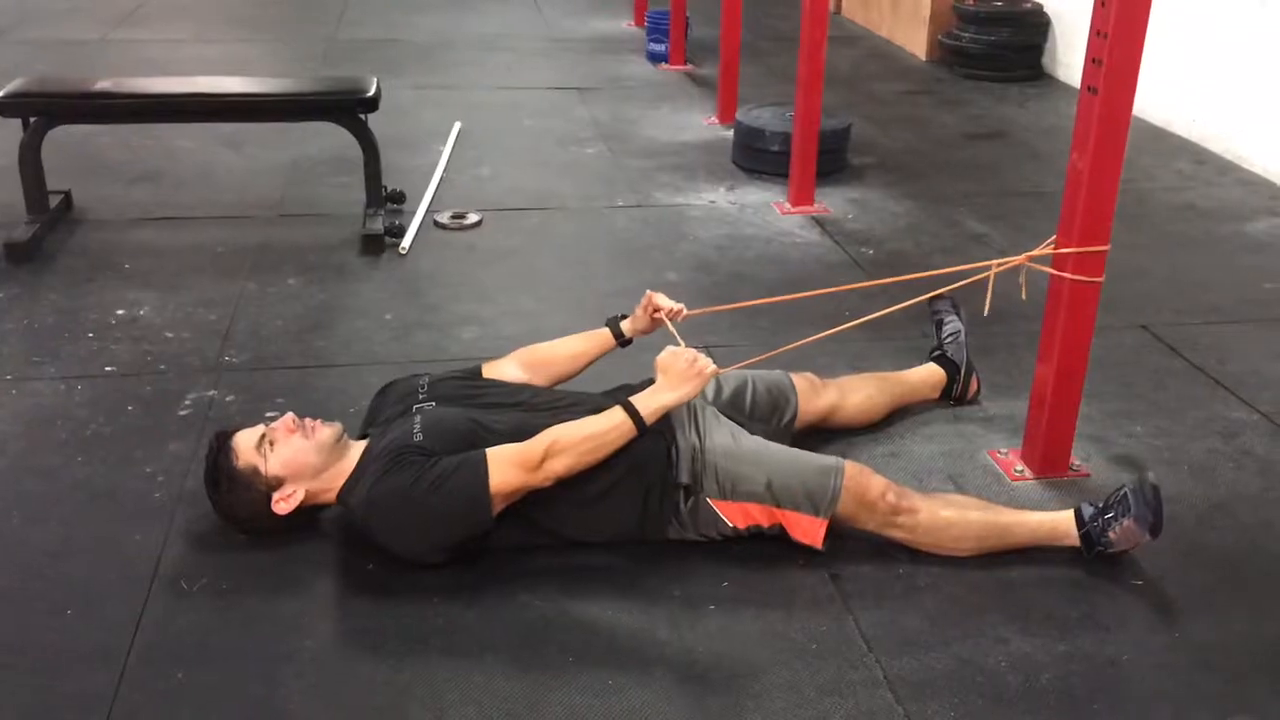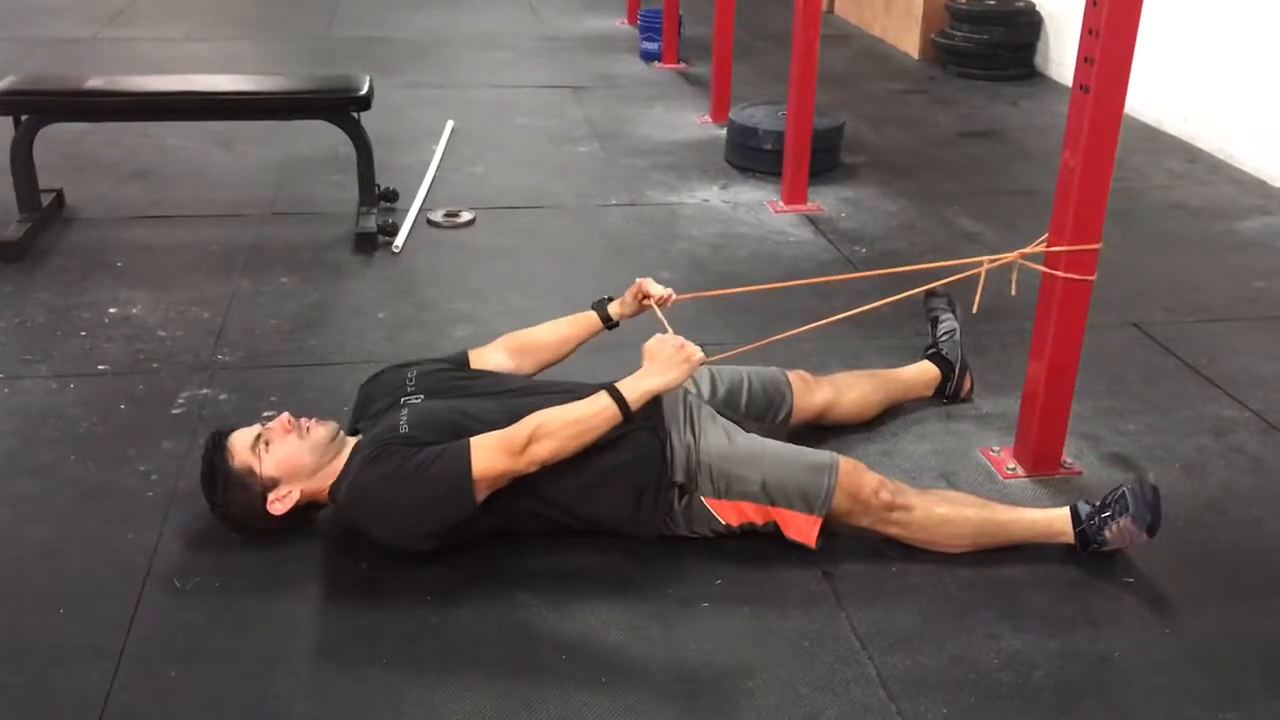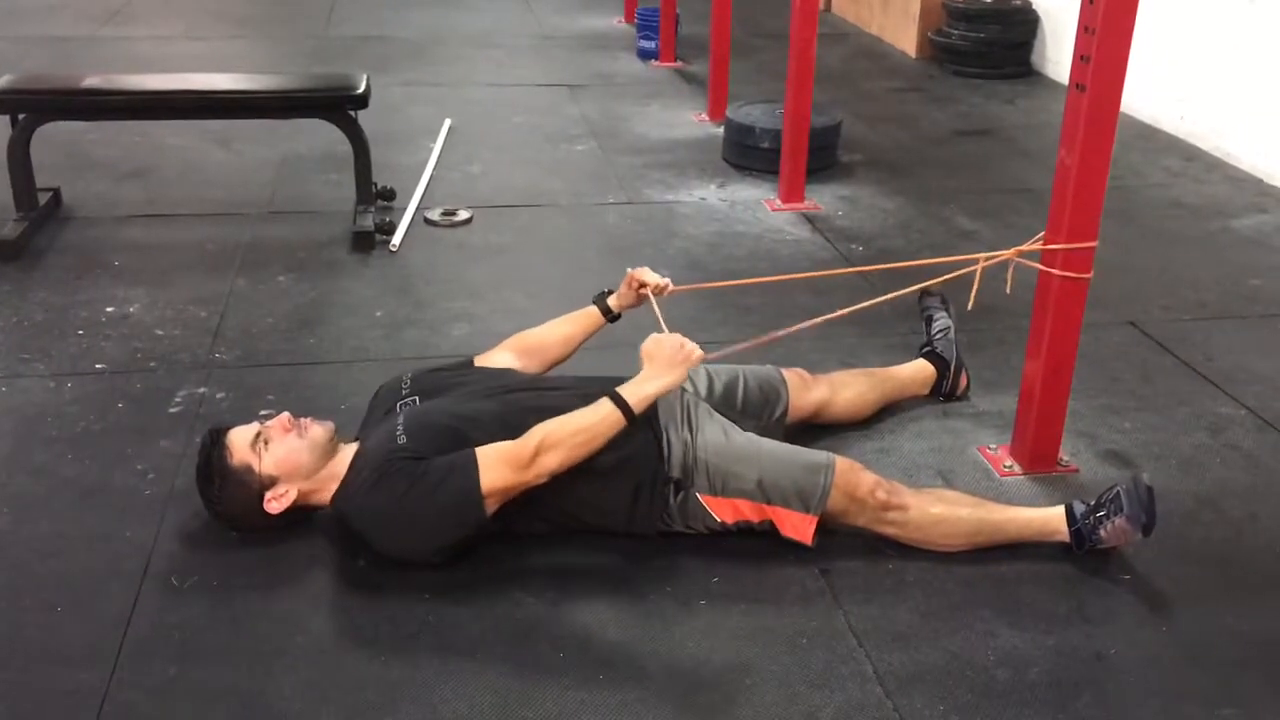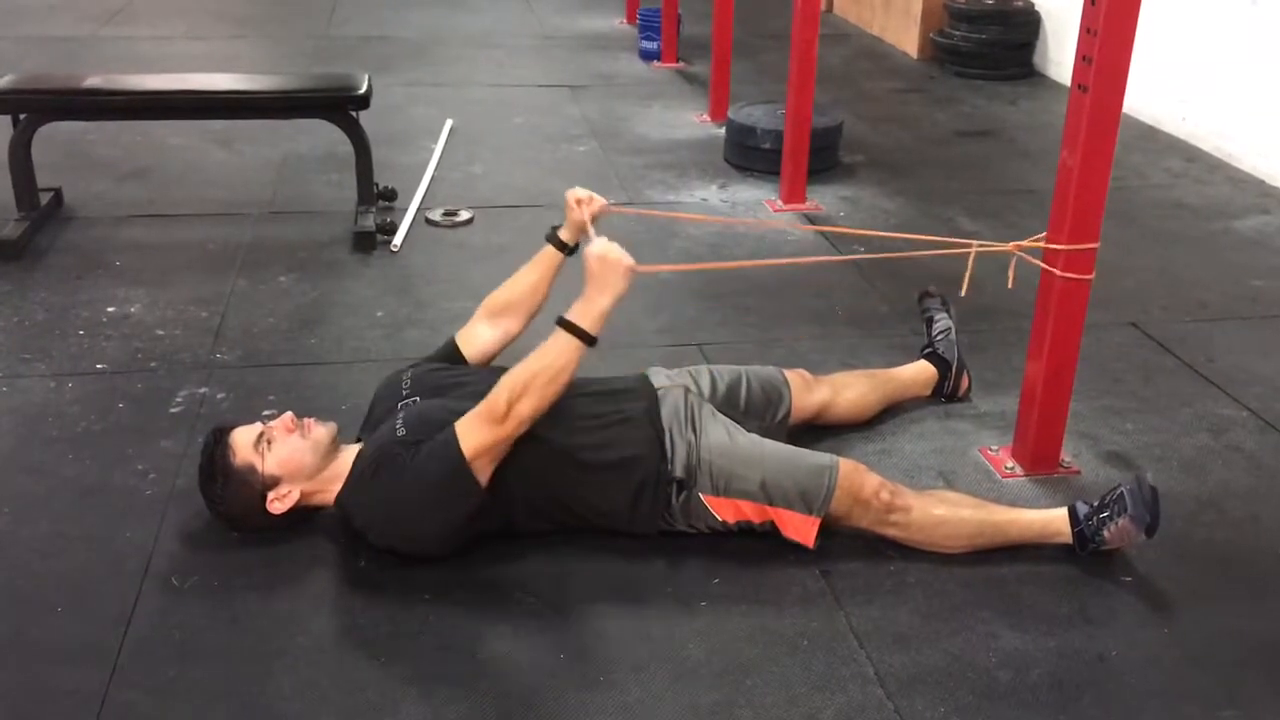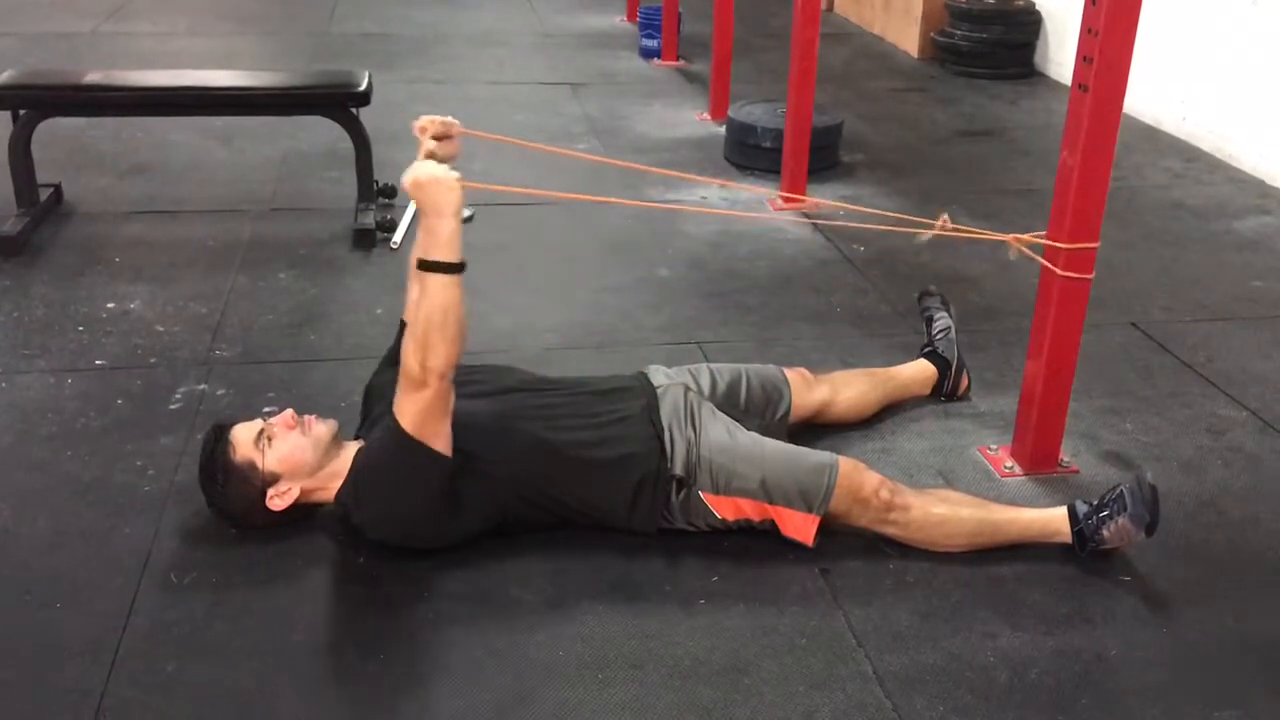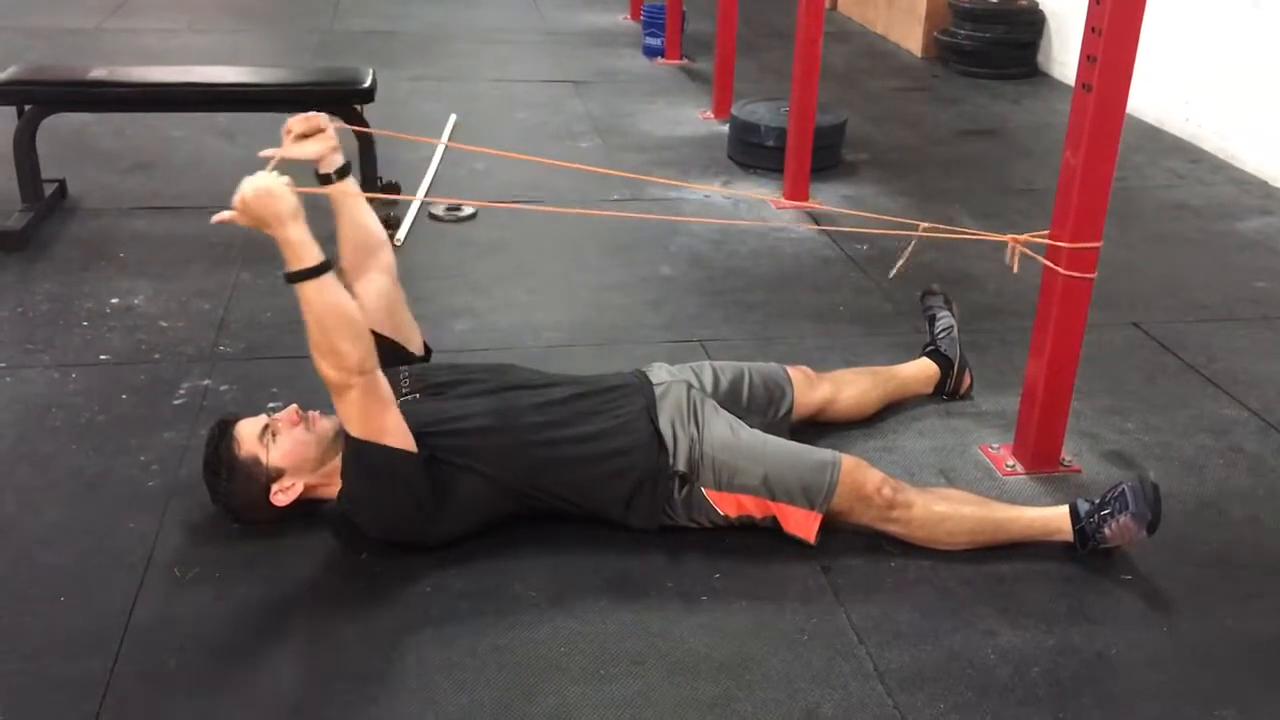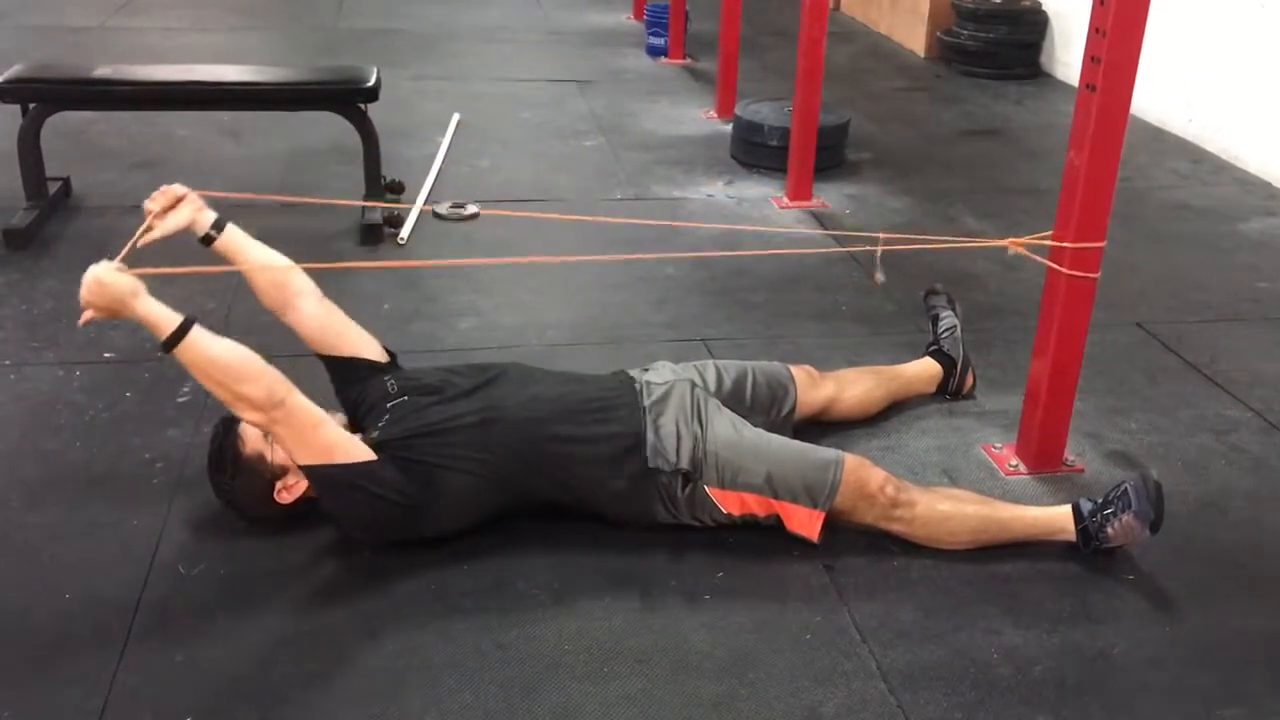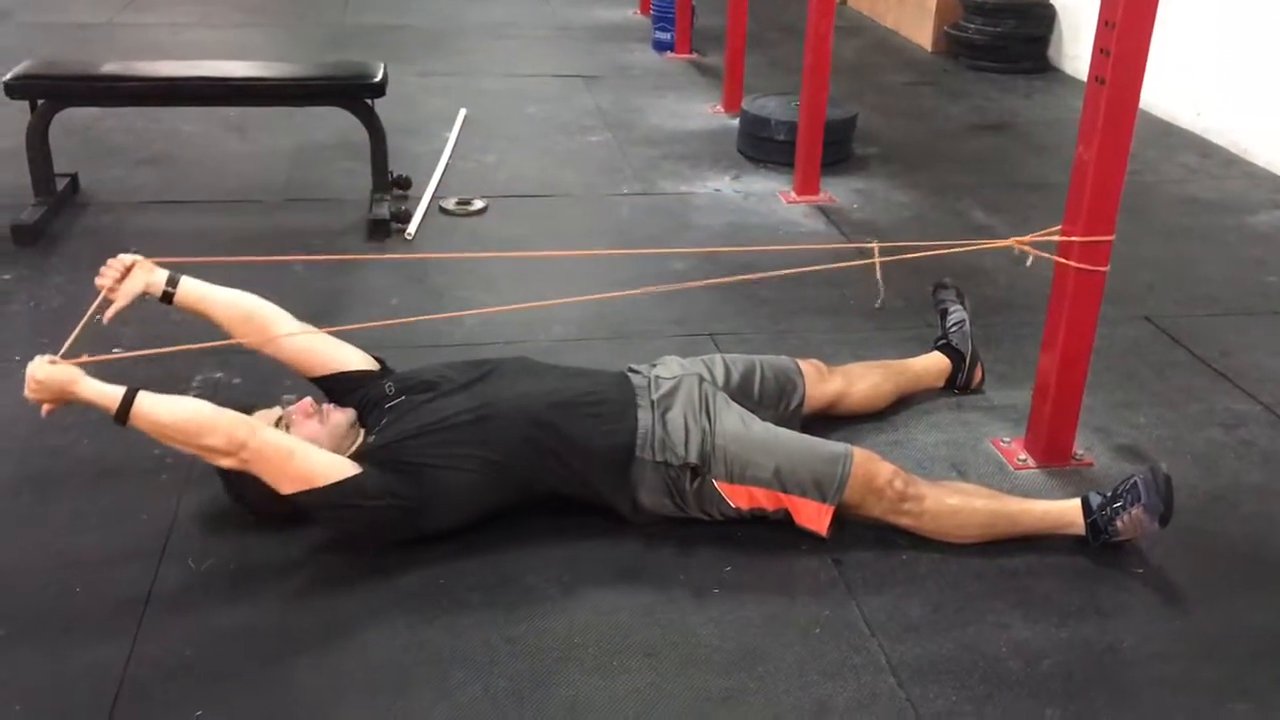
dt=0.5s
person 1, frame 1
left shoulder: (393, 405)
right shoulder: (398, 506)
left elbow: (519, 371)
right elbow: (540, 464)
left wrist: (626, 330)
right wrist: (660, 397)
left hip: (654, 412)
right hip: (672, 476)
left knee: (815, 392)
right knee: (884, 503)
left ankle: (943, 373)
right ankle: (1081, 528)
person 1, frame 2
left shoulder: (381, 397)
right shoulder: (386, 496)
left elbow: (504, 358)
right elbow: (526, 449)
left wrist: (613, 311)
right wrist: (643, 380)
left hip: (649, 407)
right hip: (667, 473)
left knee: (806, 390)
right knee: (874, 499)
left ankle: (937, 373)
right ankle: (1077, 528)
person 1, frame 3
left shoulder: (388, 405)
right shoulder: (389, 509)
left elbow: (510, 360)
right elbow: (530, 462)
left wrist: (610, 304)
right wrist: (645, 386)
left hip: (647, 404)
right hip: (661, 470)
left knee: (805, 387)
right knee: (873, 499)
left ankle: (934, 371)
right ankle: (1073, 527)
person 1, frame 4
left shoulder: (392, 403)
right shoulder: (393, 505)
left elbow: (493, 324)
right elbow: (507, 420)
left wrist: (565, 239)
right wrist: (596, 306)
left hip: (647, 398)
right hip: (667, 471)
left knee: (807, 390)
right knee: (874, 500)
left ankle: (935, 371)
right ankle: (1073, 527)
person 1, frame 5
left shoulder: (380, 415)
right shoulder: (387, 501)
right elbow: (431, 380)
left wrist: (435, 169)
right wrist: (438, 223)
left hip: (648, 396)
right hip: (666, 471)
left knee: (811, 387)
right knee: (877, 500)
left ankle: (934, 369)
right ankle: (1074, 525)
person 1, frame 6
left shoulder: (384, 412)
right shoulder: (386, 503)
left elbow: (375, 280)
right elbow: (354, 375)
left wrist: (333, 169)
right wrist: (291, 235)
left hip: (649, 394)
right hip: (665, 468)
left knee: (809, 387)
right knee: (876, 497)
left ankle: (935, 370)
right ankle: (1074, 524)
person 1, frame 7
left shoulder: (379, 405)
right shoulder: (380, 503)
left elbow: (303, 304)
right elbow: (271, 389)
left wrist: (208, 226)
right wrist: (146, 310)
left hip: (648, 393)
right hip: (659, 463)
left knee: (818, 386)
right knee: (879, 497)
left ankle: (940, 369)
right ankle: (1078, 526)
person 1, frame 8
left shoulder: (381, 399)
right shoulder: (390, 495)
left elbow: (281, 328)
right elbow: (236, 447)
left wrist: (163, 282)
right wrist: (88, 390)
left hip: (649, 390)
right hip: (664, 457)
left knee: (817, 382)
right knee: (888, 491)
left ankle: (946, 364)
right ankle: (1085, 520)
